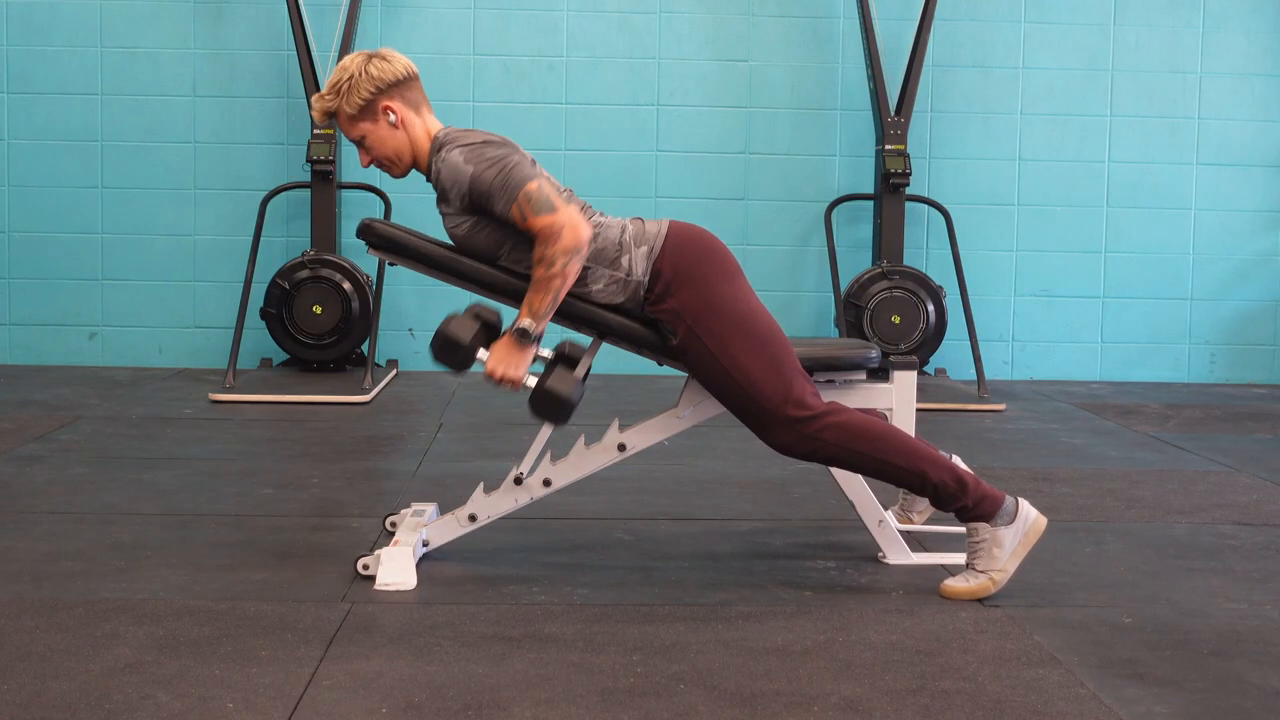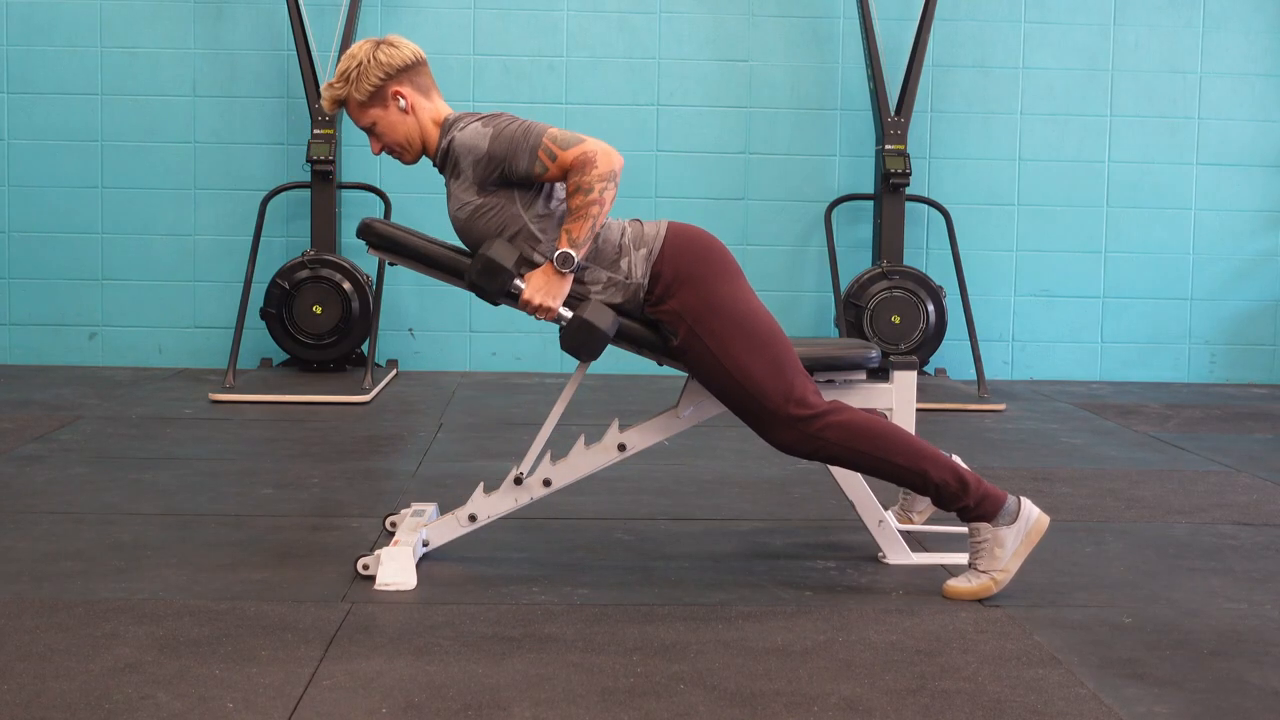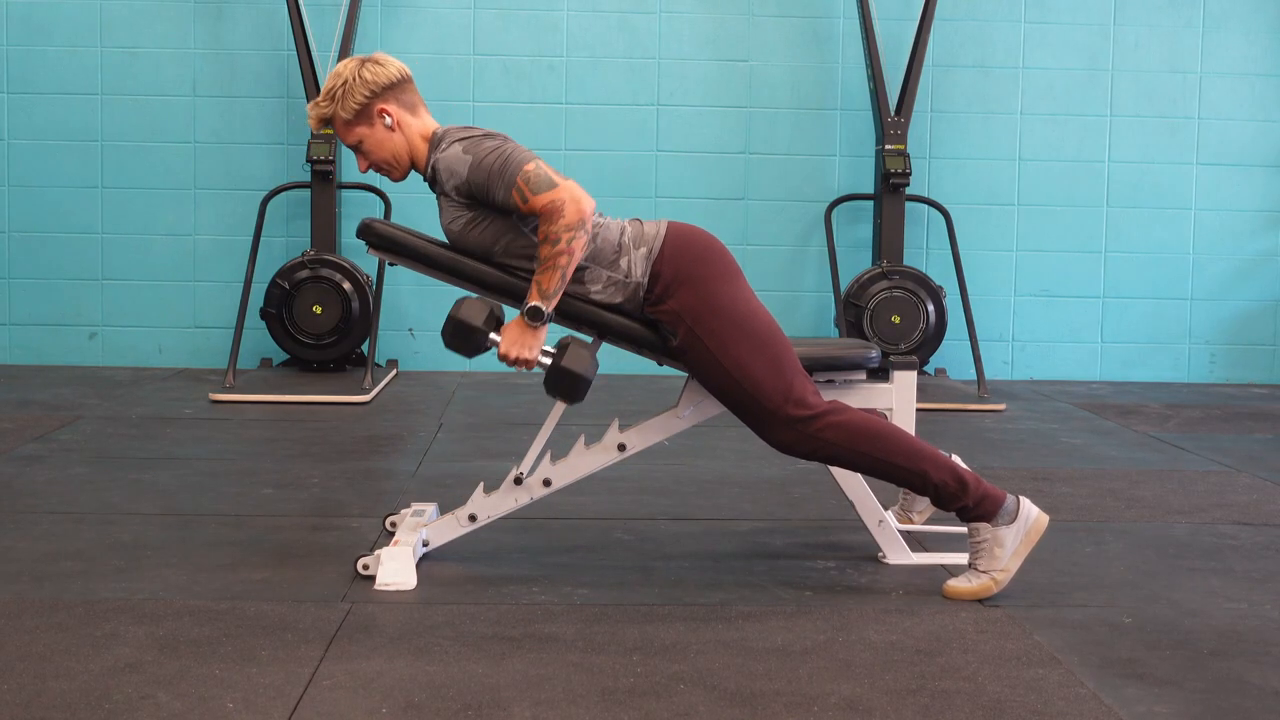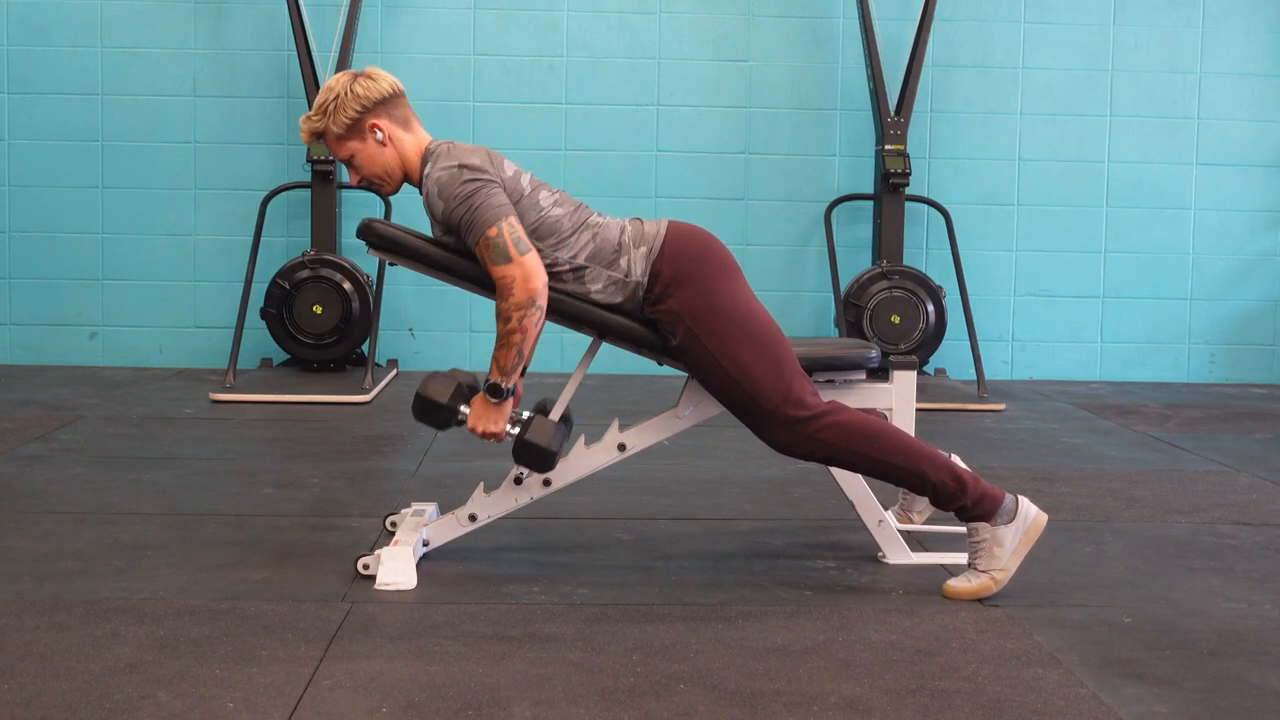
dt=0.5s
person 1, frame 1
left shoulder: (465, 159)
right shoulder: (456, 166)
left elbow: (570, 234)
left wrist: (520, 338)
right wrist: (524, 333)
left hip: (675, 274)
right hip: (668, 269)
left knee: (794, 416)
right knee: (784, 410)
left ankle: (994, 512)
right ankle: (932, 470)
person 1, frame 2
left shoulder: (478, 137)
right shoulder: (461, 157)
left elbow: (600, 160)
left wrist: (559, 268)
left hip: (672, 274)
right hip: (664, 273)
left knee: (796, 417)
right knee: (787, 408)
left ankle: (998, 512)
right ankle: (929, 473)
person 1, frame 3
left shoulder: (460, 155)
right shoulder: (453, 168)
left elbow: (572, 207)
left wrist: (532, 318)
right wrist: (537, 309)
left hip: (673, 273)
right hip: (665, 272)
left knee: (795, 414)
right knee: (786, 411)
left ankle: (996, 510)
right ankle: (931, 475)
person 1, frame 4
left shoulder: (450, 178)
right shoulder: (456, 166)
left elbow: (528, 287)
right elbow: (526, 279)
left wrist: (497, 393)
right wrist: (510, 379)
left hip: (675, 274)
right hip: (668, 264)
left knee: (794, 417)
right knee: (784, 408)
left ankle: (996, 511)
right ankle: (926, 470)
